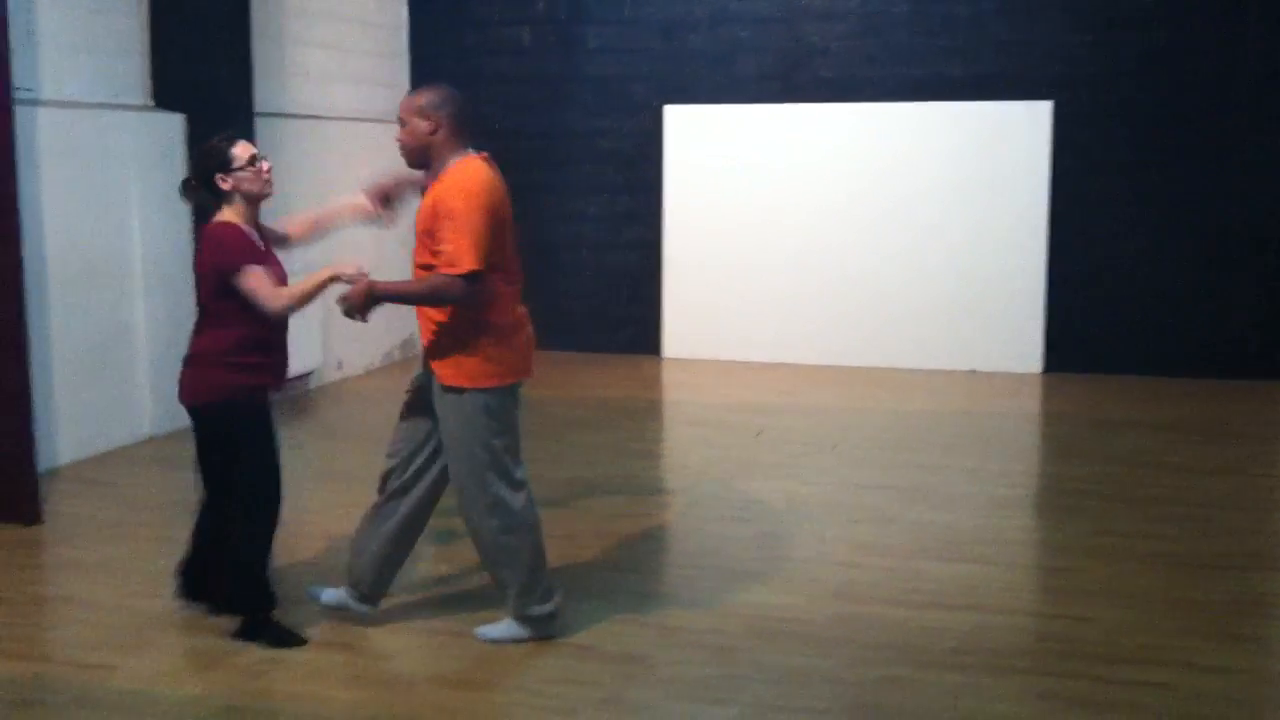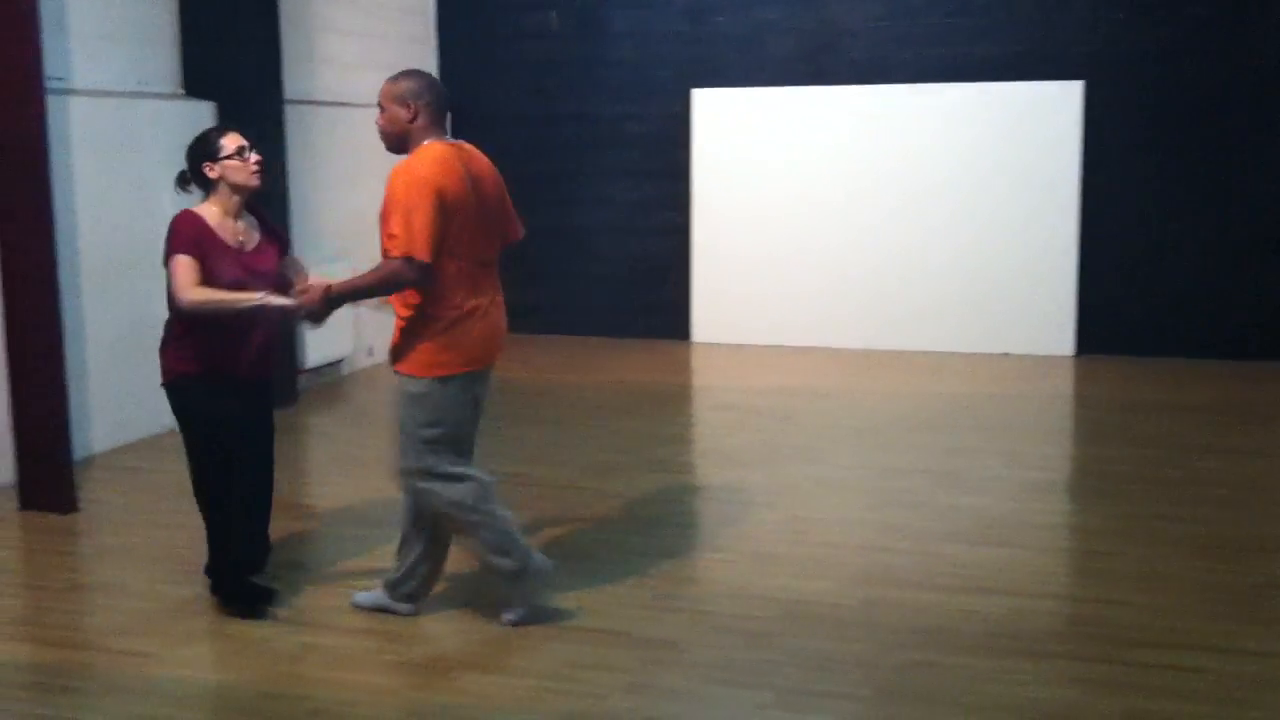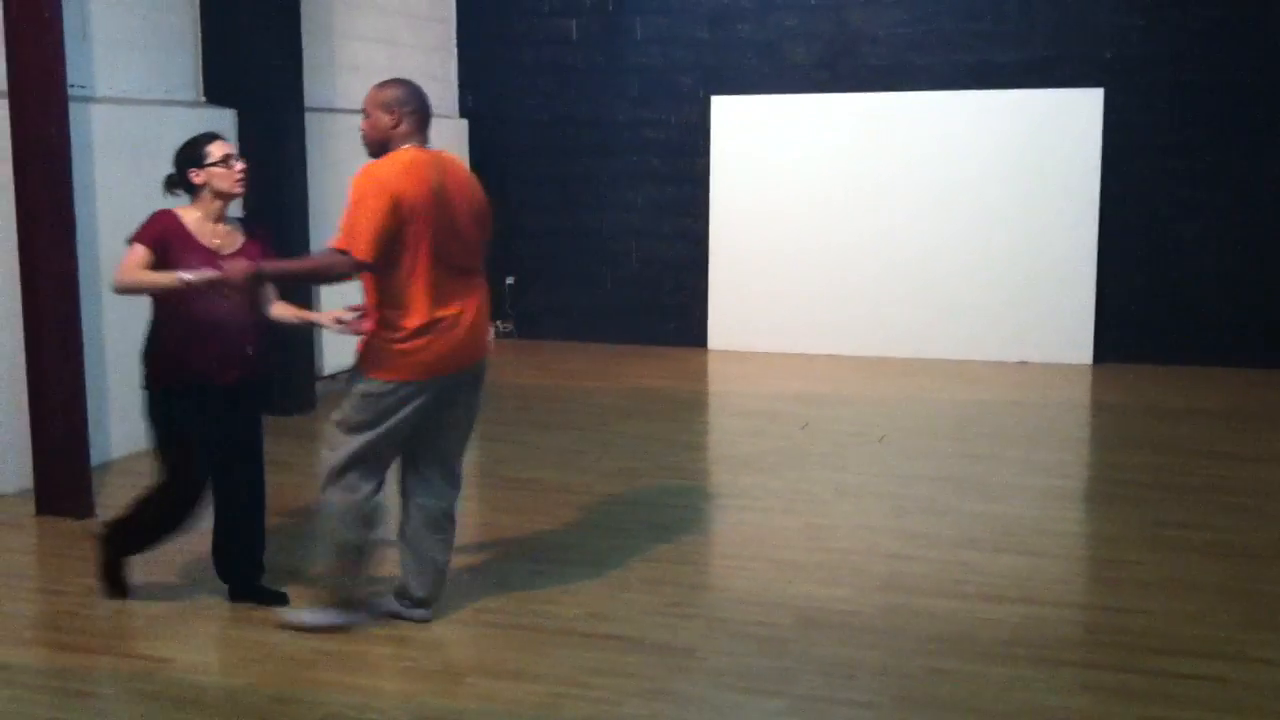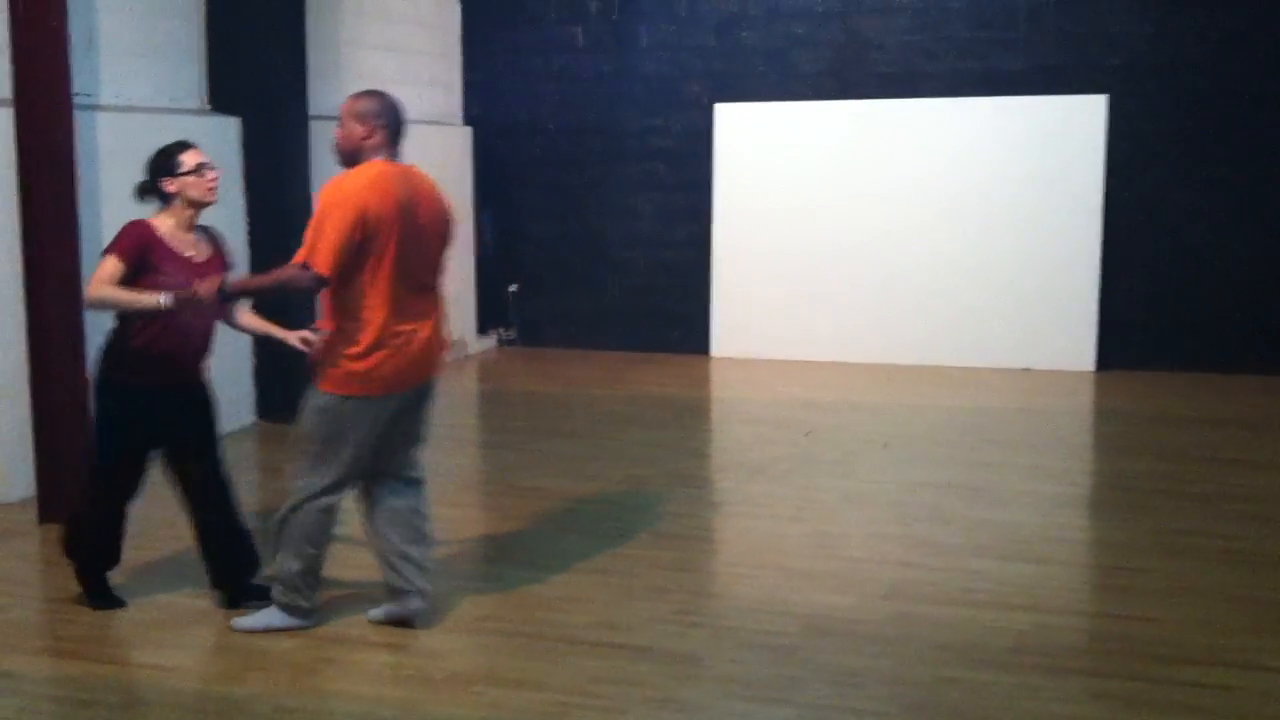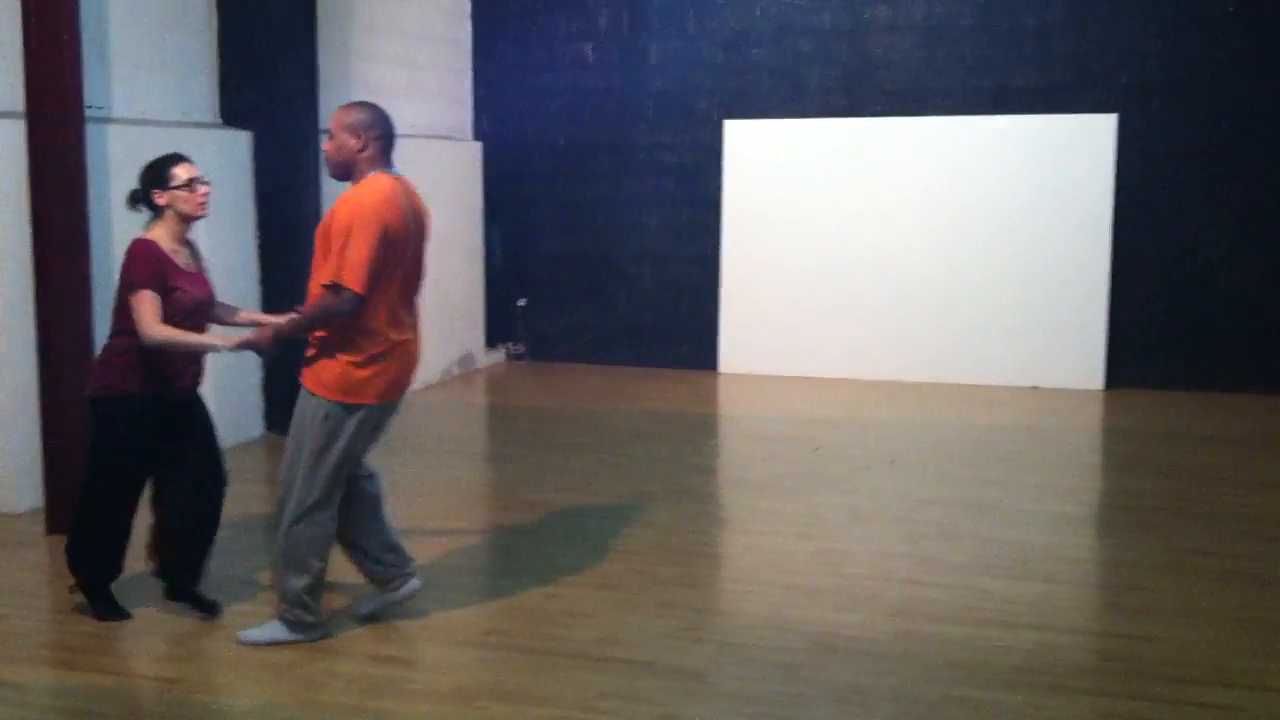
dt=0.2s
person 1, frame 1
left shoulder: (463, 188)
right shoulder: (462, 169)
left elbow: (460, 285)
left wrist: (377, 292)
left hip: (476, 362)
right hip: (448, 356)
left knee: (488, 489)
right knee: (409, 470)
left ankle: (534, 611)
right ankle: (363, 588)
person 1, frame 2
left shoulder: (415, 174)
right shoulder: (474, 162)
left elbow: (408, 269)
right elbow: (509, 237)
left wrist: (332, 294)
left hip: (438, 345)
right hip: (471, 334)
left knee: (432, 471)
right knee: (432, 464)
left ankle: (520, 566)
right ankle: (405, 587)
person 1, frame 3
left shoulder: (381, 177)
right shoulder: (462, 176)
left elbow: (346, 262)
left wrist: (260, 270)
left hip: (405, 354)
right hip: (465, 348)
left knee: (347, 469)
right knee: (435, 474)
left ankle: (345, 598)
right ankle: (419, 592)
person 1, frame 4
left shoulder: (348, 190)
right shoulder: (428, 192)
left elbow: (308, 275)
left wrist: (228, 287)
left hip: (361, 366)
right hip: (419, 358)
left knee: (316, 484)
right knee: (397, 477)
left ankle: (293, 602)
right ankle: (409, 591)
person 1, frame 5
left shoulder: (360, 204)
right shoulder: (405, 197)
left elbow: (343, 300)
left wrist: (284, 330)
right wrist: (304, 324)
left hip: (350, 371)
right hip: (389, 363)
left knee: (306, 494)
right knee: (346, 476)
left ankle: (299, 617)
right ankle: (392, 574)
person 2, frame 1
left shoulder: (244, 228)
right shoulder: (225, 237)
left elbow: (295, 231)
right elbow: (274, 303)
left wrist: (351, 207)
right wrist: (331, 273)
left hip: (222, 384)
right hip: (228, 387)
left knee: (231, 488)
right knee: (253, 495)
left ankle: (205, 579)
right ankle: (253, 613)
person 2, frame 2
left shoulder: (265, 229)
right shoulder: (189, 226)
left elbow: (299, 287)
right elbow: (187, 297)
right wrist: (263, 299)
left hip: (253, 373)
right hip: (197, 373)
left knee: (254, 474)
right knee: (230, 474)
left ankle: (238, 572)
right ankle: (231, 576)
person 2, frame 3
left shoulder: (249, 237)
right shoulder: (164, 226)
left elbow: (269, 305)
right elbow: (123, 280)
left wrist: (319, 316)
right wrist: (185, 277)
left hip: (238, 380)
right hip: (177, 381)
left knee: (243, 478)
right knee: (186, 481)
left ankle: (244, 577)
right ankle: (117, 544)
person 2, frame 4
left shoulder: (212, 243)
right shoulder: (140, 235)
left elbow: (233, 310)
right elbow: (95, 294)
left wrist: (285, 334)
right wrist: (160, 299)
left hip: (185, 383)
right hip: (130, 383)
left knee: (206, 479)
right knee: (113, 481)
left ankle: (236, 580)
right ankle: (91, 573)
person 2, frame 5
left shoulder: (188, 252)
right shoulder: (144, 254)
left elbow: (209, 310)
right elbow: (152, 331)
left wrist: (269, 320)
right wrist: (221, 342)
left hip: (176, 394)
right hip: (126, 394)
left knee: (202, 482)
right knee: (112, 493)
left ankle: (180, 579)
right ankle: (95, 585)
